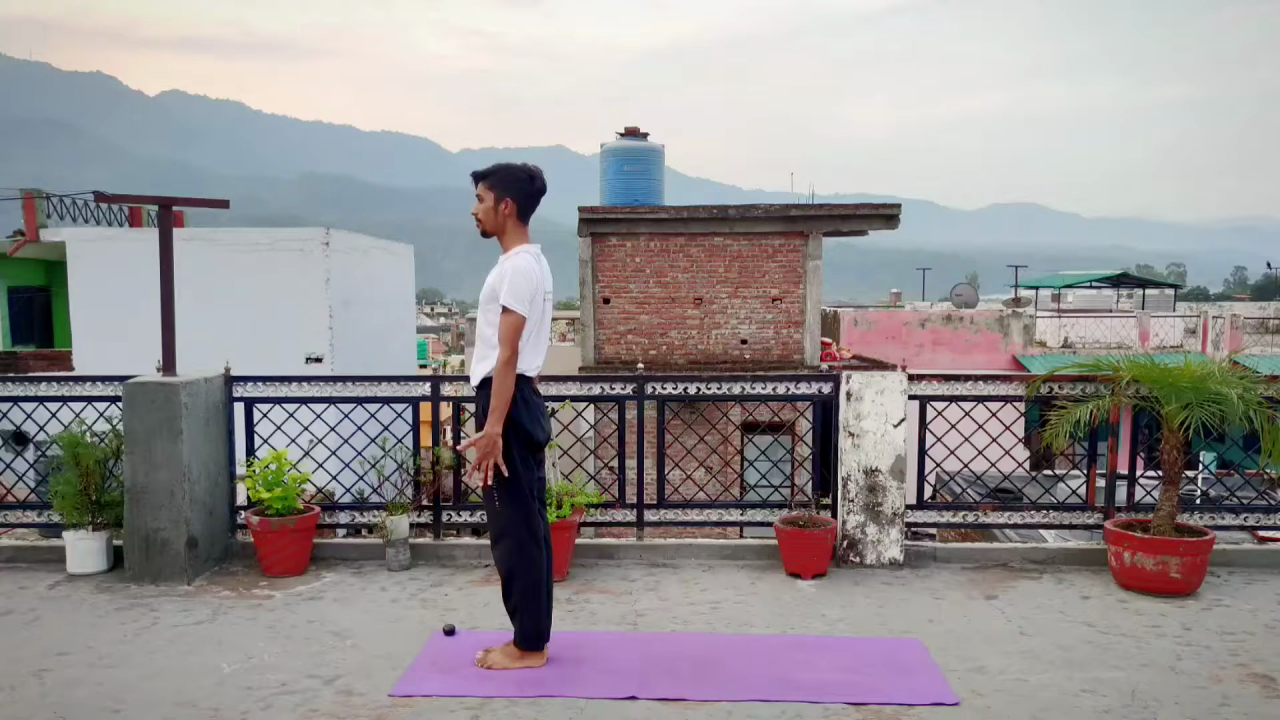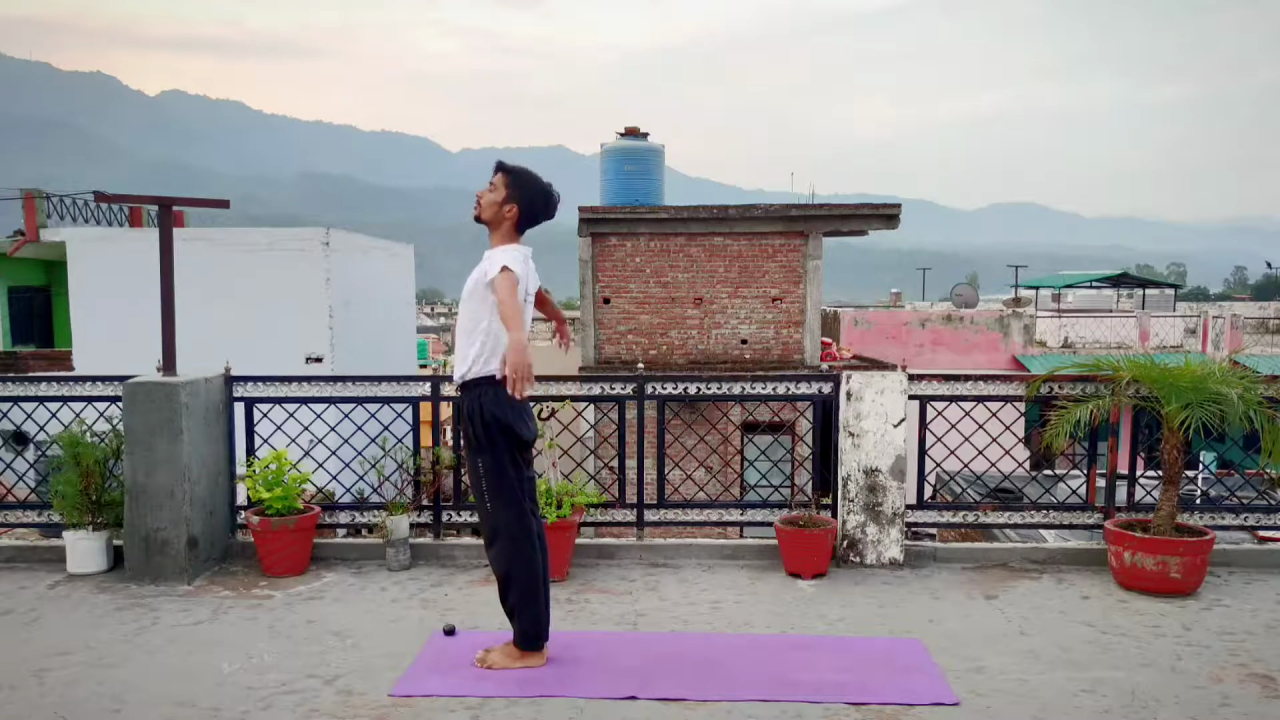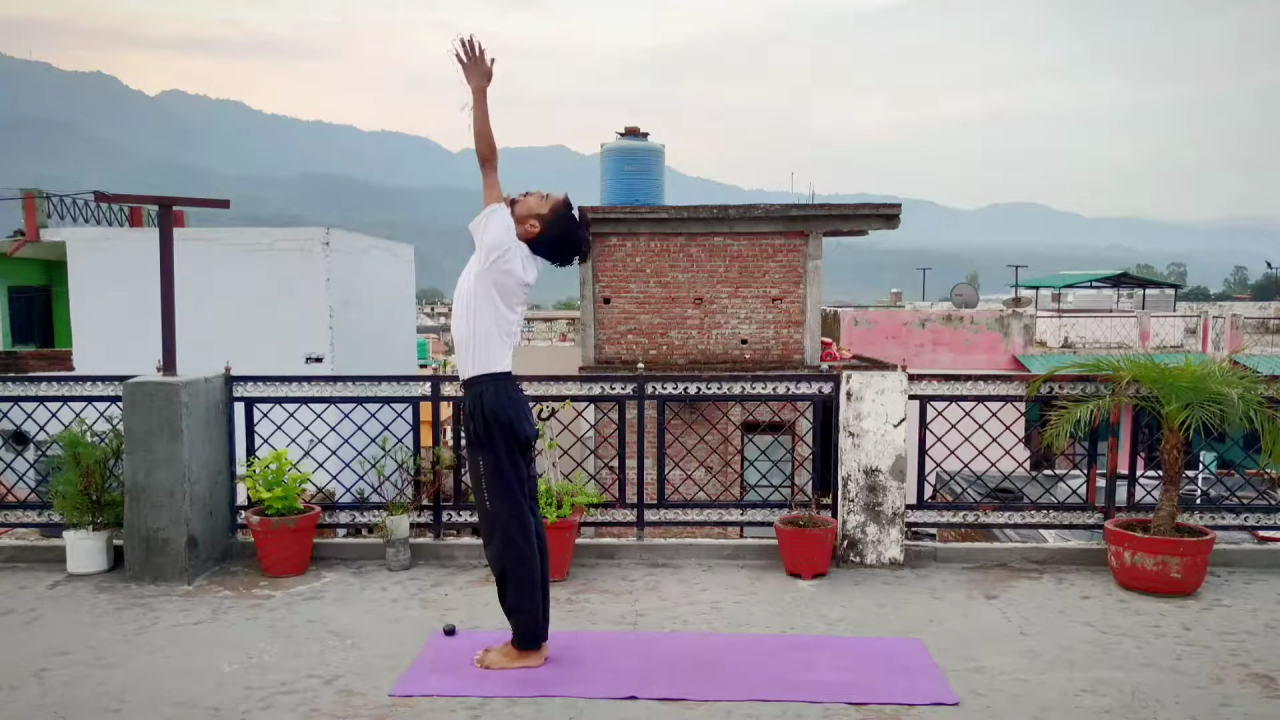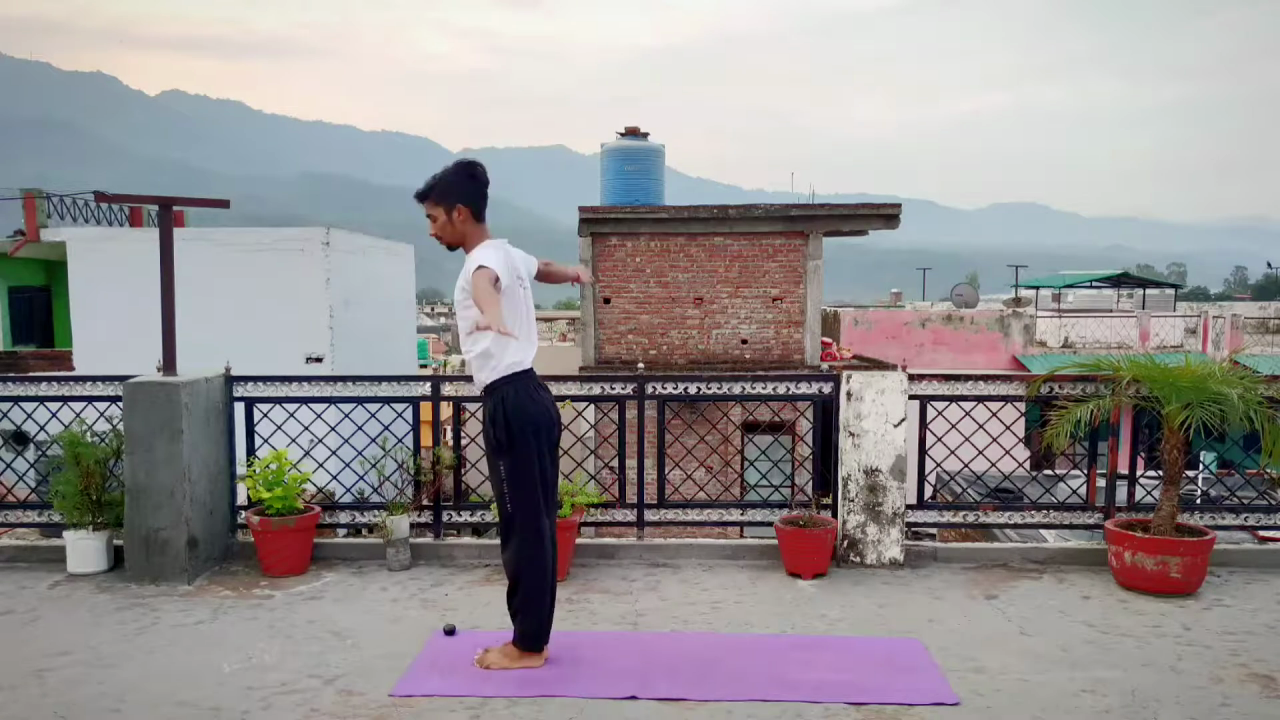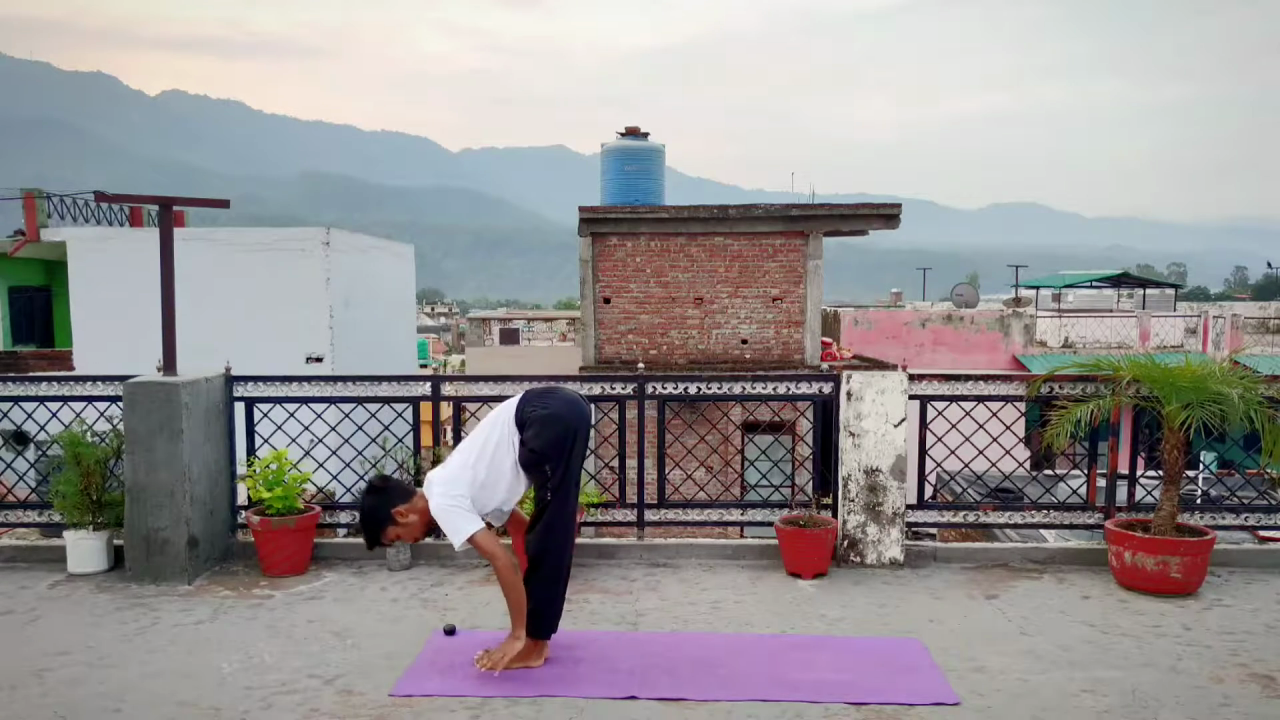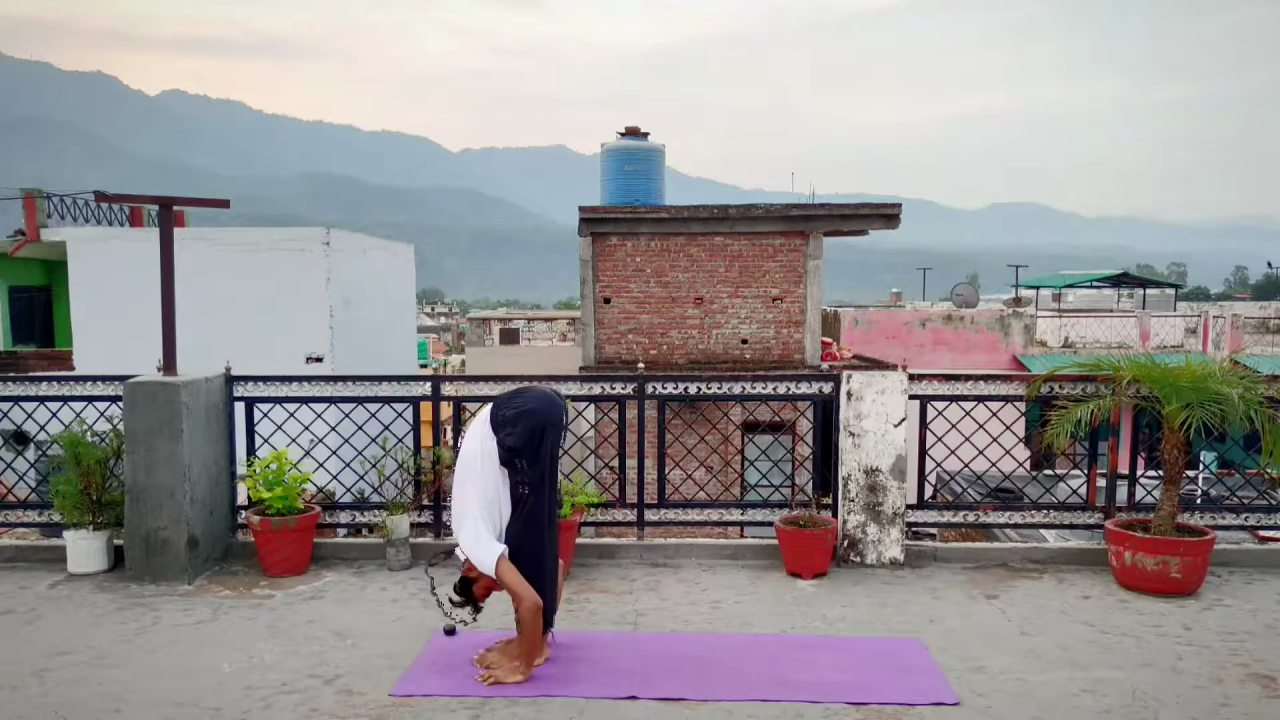
dt=0.7s
person 1, frame 1
left shoulder: (516, 267)
right shoulder: (531, 262)
left elbow: (508, 353)
left wrist: (493, 427)
left hip: (508, 404)
right hip: (521, 401)
left knee: (514, 528)
right knee: (526, 525)
left ankle: (528, 646)
right ankle: (532, 637)
person 1, frame 2
left shoulder: (506, 256)
right shoulder: (518, 262)
left elbow: (510, 296)
right elbow: (539, 292)
left wrist: (517, 342)
right wrist: (559, 321)
left hip: (489, 400)
right hip: (497, 401)
left knee: (508, 525)
right knee: (518, 521)
left ankle: (528, 644)
right ankle: (531, 635)
person 1, frame 3
left shoulder: (502, 248)
right shoulder: (514, 257)
left elbow: (488, 162)
right elbow: (492, 166)
left wrist: (478, 90)
right wrist: (478, 91)
left hip: (488, 400)
right hip: (499, 397)
left knee: (507, 524)
right knee: (516, 522)
left ankle: (526, 645)
right ankle: (530, 636)
person 1, frame 4
left shoulder: (482, 259)
right shoulder: (507, 253)
left elbow: (487, 288)
right elbow: (546, 267)
left wrist: (488, 315)
right wrist: (578, 274)
left hip: (510, 400)
right hip: (521, 399)
left knee: (525, 530)
right knee: (532, 527)
left ankle: (528, 646)
right ankle: (530, 638)
person 1, frame 5
left shoulder: (441, 500)
right shoulder: (448, 485)
left elbow: (504, 561)
right elbow: (522, 524)
left wrist: (518, 636)
left hip: (551, 418)
right hip: (561, 410)
left knee: (547, 534)
right knee: (549, 532)
left ankle: (532, 645)
right ankle: (535, 638)
person 1, frame 6
left shoulder: (475, 544)
left elbow: (530, 601)
left hip: (527, 417)
right hip: (540, 409)
left knee: (525, 536)
right knee: (536, 534)
left ankle: (535, 647)
right ankle: (535, 641)
